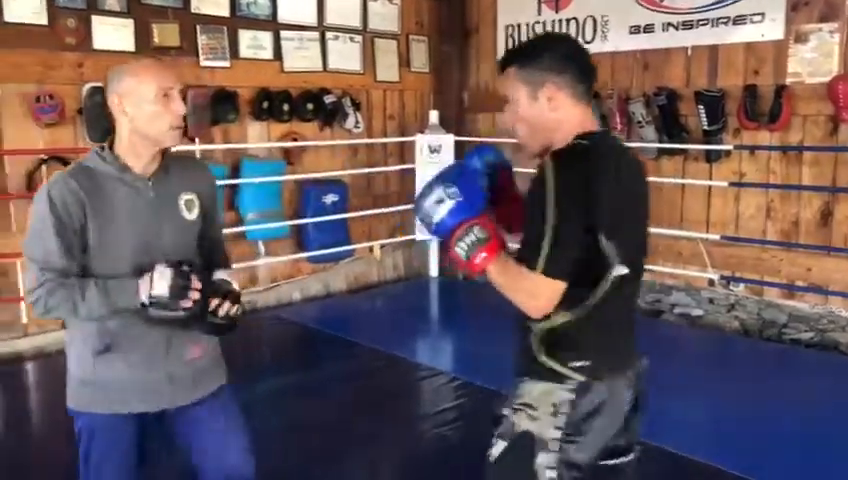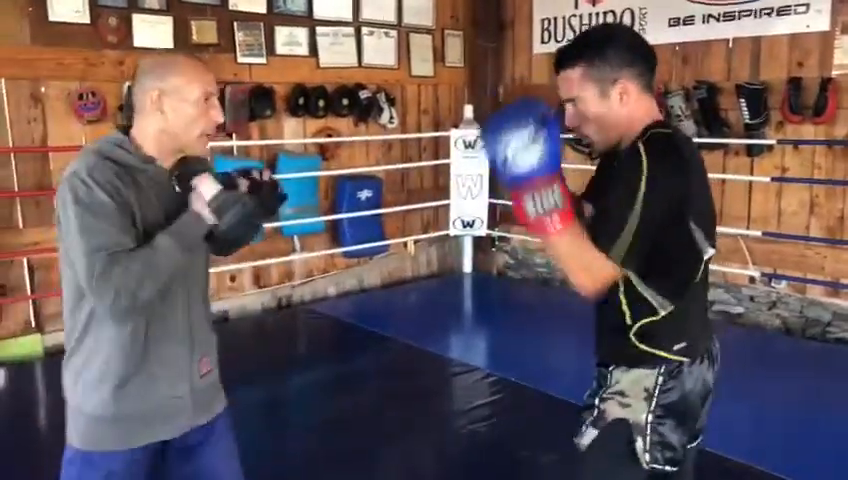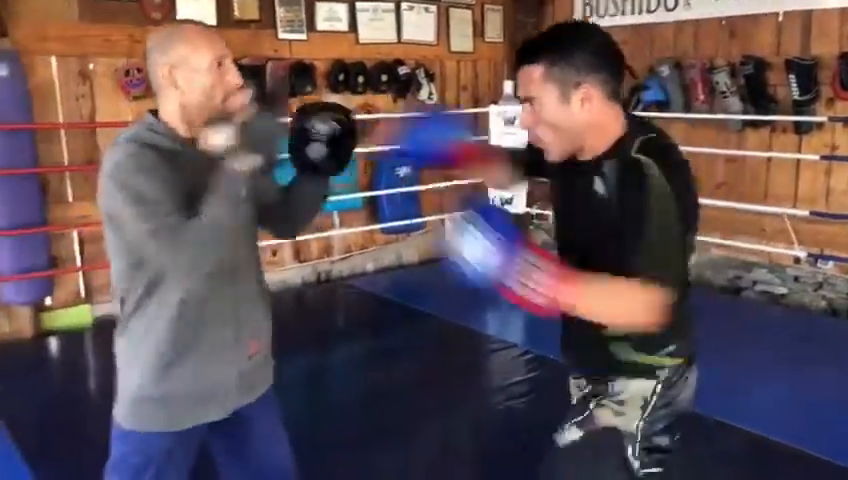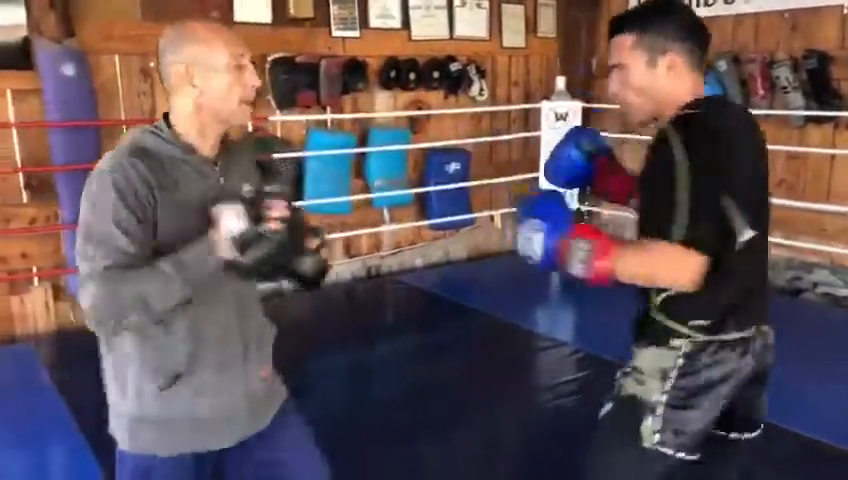
dt=0.5s
person 1, frame 1
left shoulder: (565, 172)
right shoulder: (620, 162)
left elbow: (538, 296)
left wrist: (471, 236)
left hip: (568, 386)
right hip: (616, 373)
person 1, frame 2
left shoulder: (651, 163)
right shoulder: (633, 153)
left elbow: (590, 274)
right elbow: (590, 226)
left wrist: (537, 184)
right wrist: (541, 177)
left hip: (653, 371)
right hip: (679, 359)
person 1, frame 3
left shoulder: (646, 174)
right shoulder: (581, 150)
left elbow: (642, 307)
right elbow: (509, 170)
left wrist: (532, 276)
left hip: (638, 376)
person 1, frame 4
left shoulder: (680, 140)
right shoulder: (735, 125)
left elbow: (681, 266)
left wrist: (583, 249)
left hip: (691, 352)
right hip: (746, 339)
person 2, frame 1
left shoulder: (196, 178)
right shoulder: (67, 193)
right elbow: (44, 292)
left wrist: (221, 285)
right wrist: (139, 290)
left hip: (193, 369)
right hip: (108, 381)
person 2, frame 2
left shoulder: (195, 175)
right shoulder: (92, 179)
left elbow: (219, 243)
right elbow: (116, 292)
left wrist: (251, 209)
right wrist: (201, 215)
left hip: (196, 391)
right hip: (116, 406)
person 2, frame 3
left shoulder: (225, 154)
right shoulder: (132, 163)
left elbow: (285, 221)
right elbow: (195, 261)
right wrist: (243, 166)
left hip: (241, 371)
right hip: (165, 386)
person 2, frame 4
left shoulder: (235, 162)
right shoulder: (125, 175)
right elbow: (108, 307)
right wrist: (214, 248)
left hip: (250, 391)
right hip: (166, 412)
